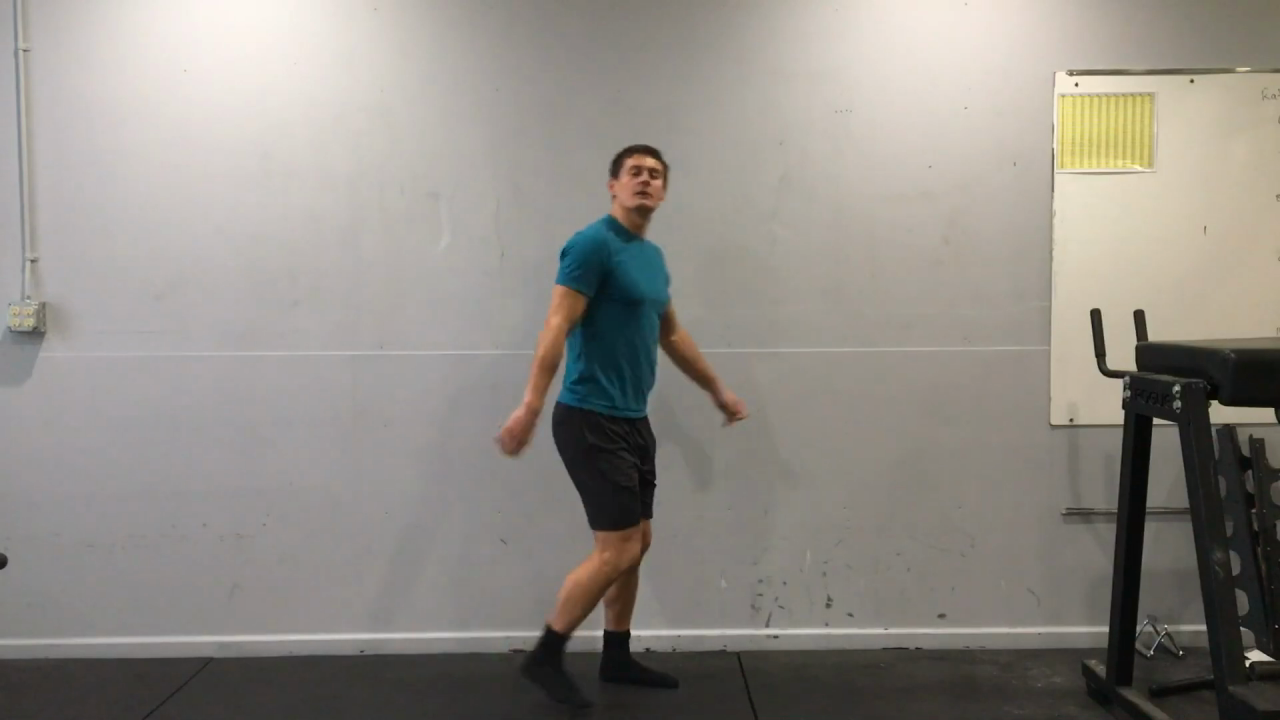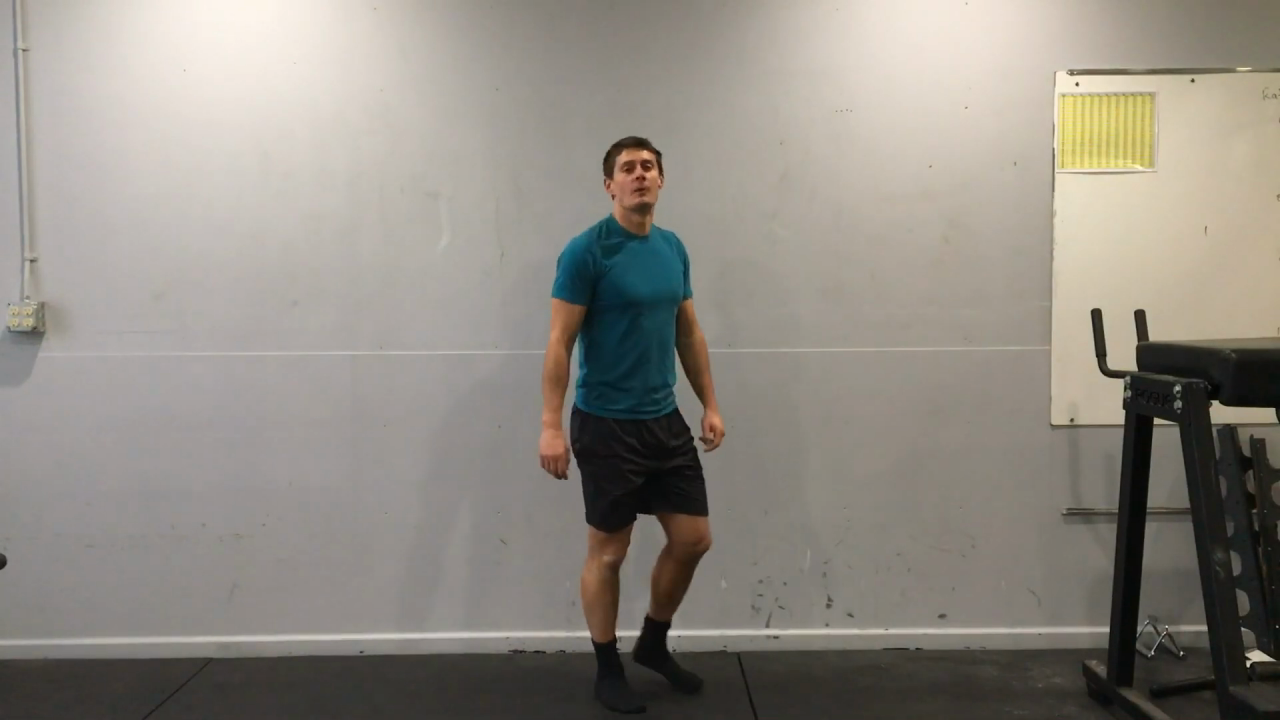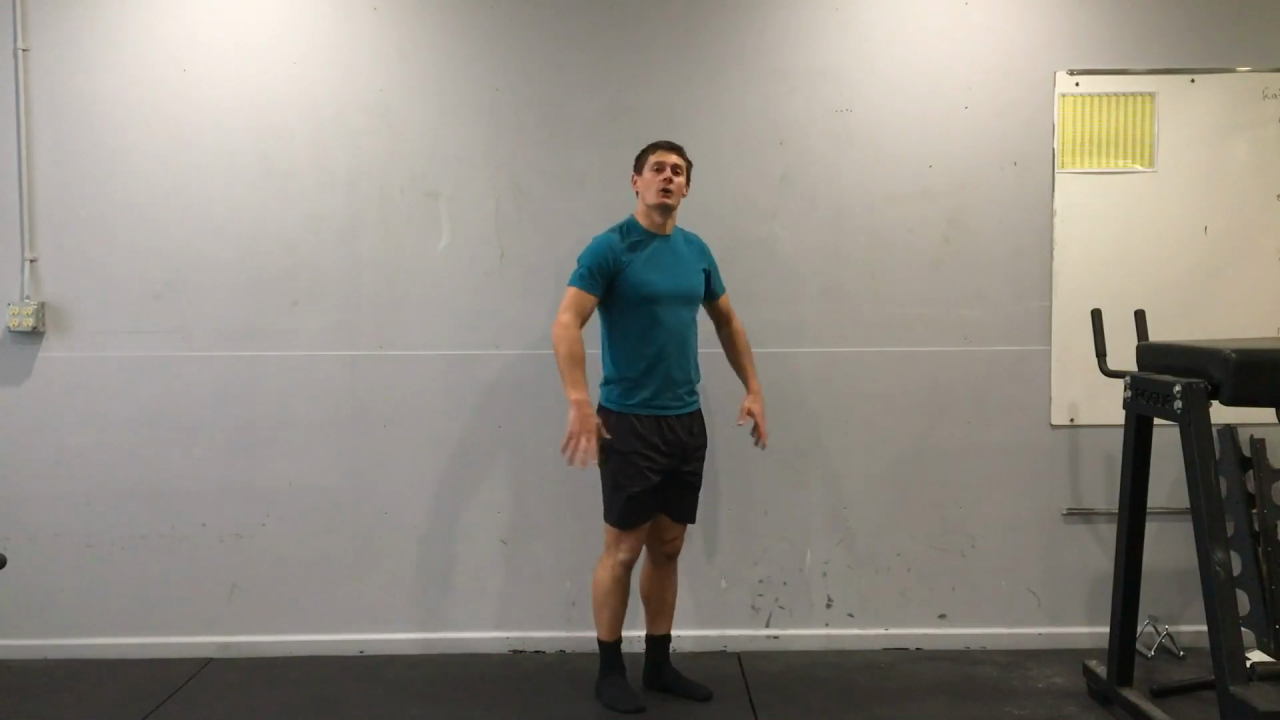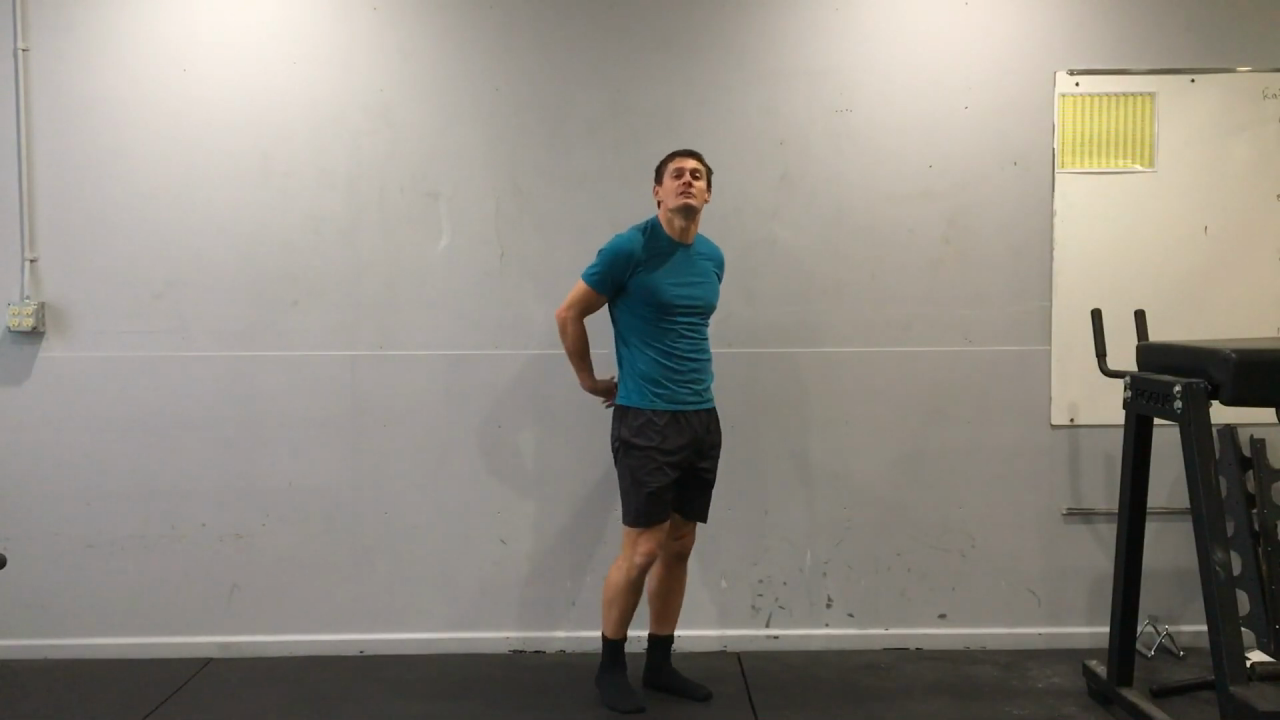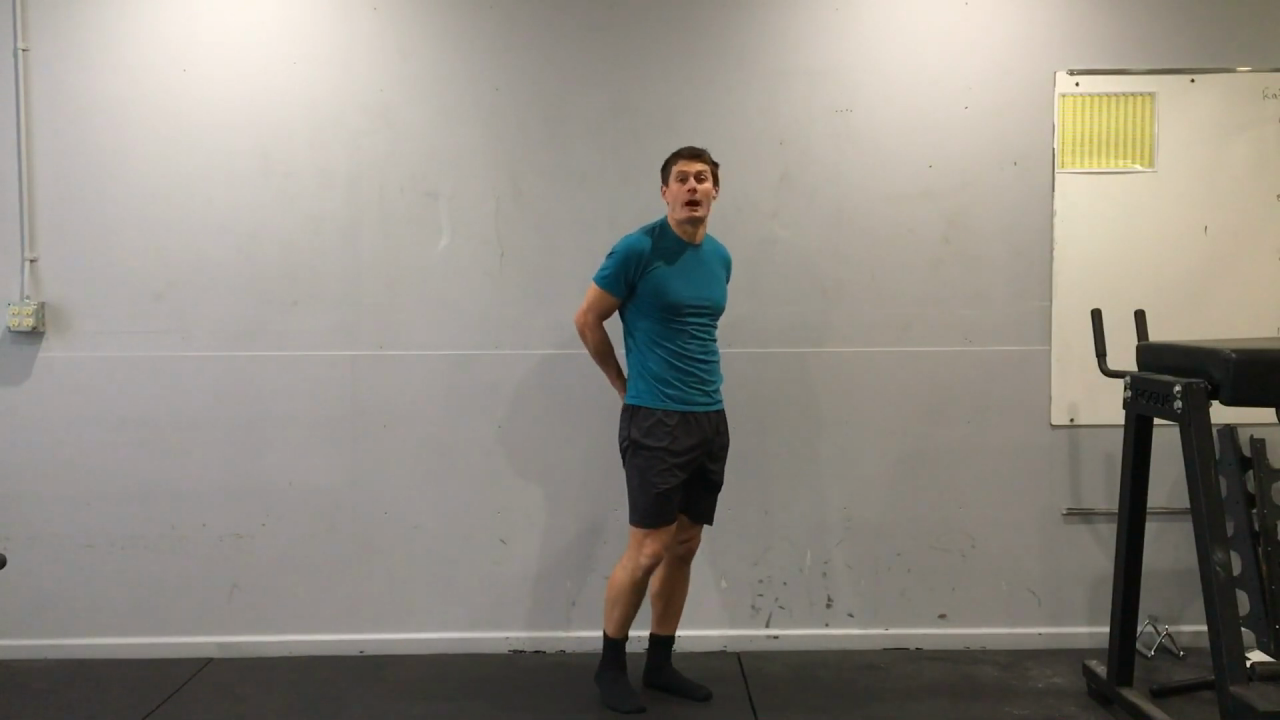
dt=1s
person 1, frame 1
left shoulder: (651, 255)
right shoulder: (592, 245)
left elbow: (670, 334)
right elbow: (558, 329)
left wrist: (718, 390)
right wrist: (529, 406)
left hip: (632, 421)
right hip: (594, 424)
left knee: (637, 543)
right knee: (618, 552)
left ankle: (616, 657)
right ankle: (547, 654)
person 1, frame 2
left shoulder: (672, 248)
right shoulder: (587, 251)
left elbow: (689, 332)
right elbow: (559, 342)
left wrist: (710, 405)
right wrist: (551, 425)
left hip: (666, 420)
right hip: (607, 426)
left knee: (693, 538)
right knee: (608, 551)
left ankle: (653, 643)
right ankle: (608, 671)
person 1, frame 3
left shoulder: (696, 250)
right shoulder: (610, 248)
left elbow: (727, 321)
right elbow: (566, 323)
left wrist: (752, 389)
right wrist: (579, 402)
left hip: (687, 421)
right hip: (629, 423)
left knee: (667, 546)
right knee: (623, 549)
left ankle: (659, 664)
right ankle: (610, 670)
person 1, frame 4
left shoulder: (713, 257)
right shoulder: (629, 248)
right elbow: (569, 314)
right wrist: (589, 379)
left hip: (702, 418)
right hip: (646, 419)
left knee: (679, 547)
right knee: (643, 550)
left ankle: (659, 664)
right ankle: (610, 666)
person 1, frame 5
left shoulder: (721, 257)
right shoulder: (637, 250)
right elbow: (587, 320)
right wrist: (625, 384)
left hip: (711, 420)
right hip: (655, 421)
left knee: (683, 548)
right knee: (648, 552)
left ankle: (659, 663)
right ankle: (611, 665)
